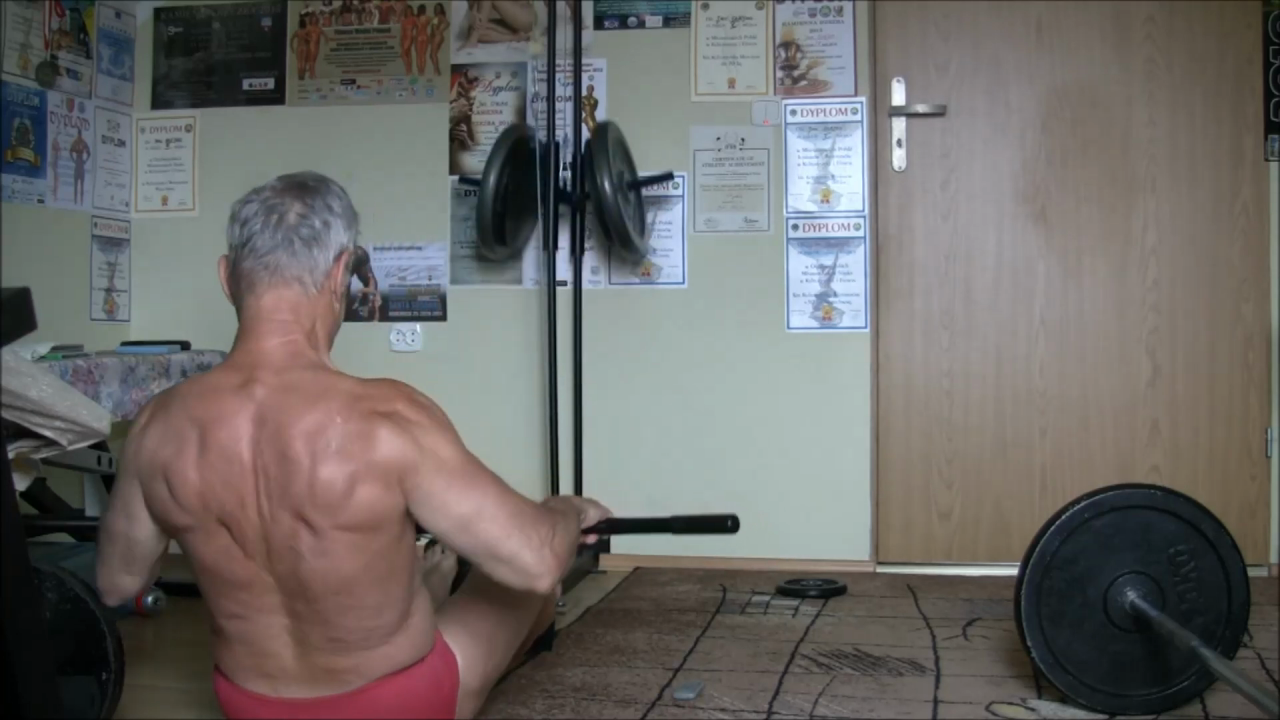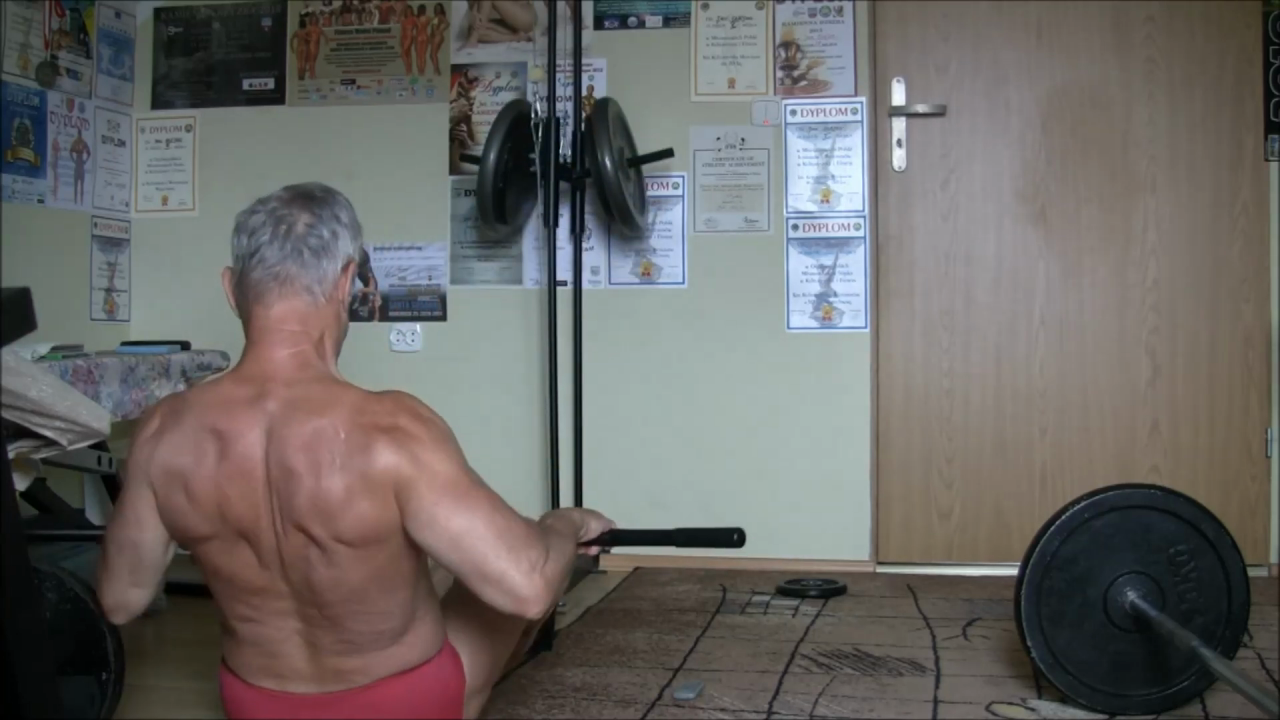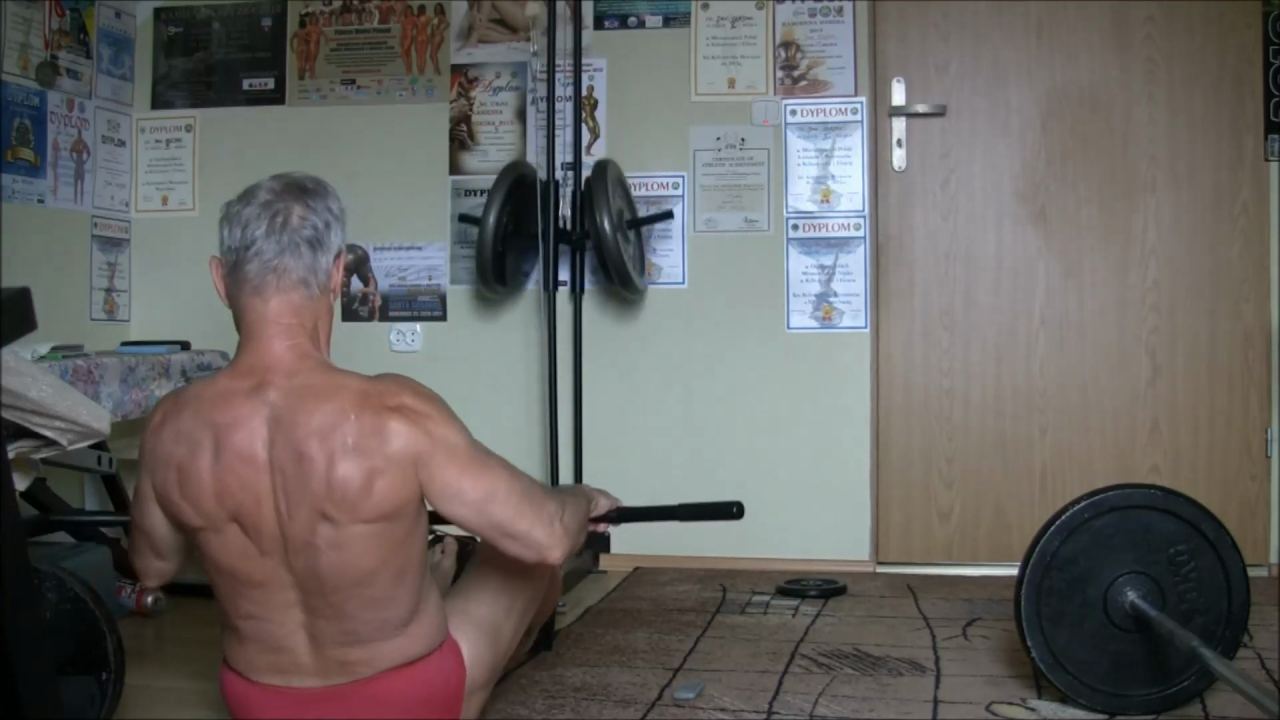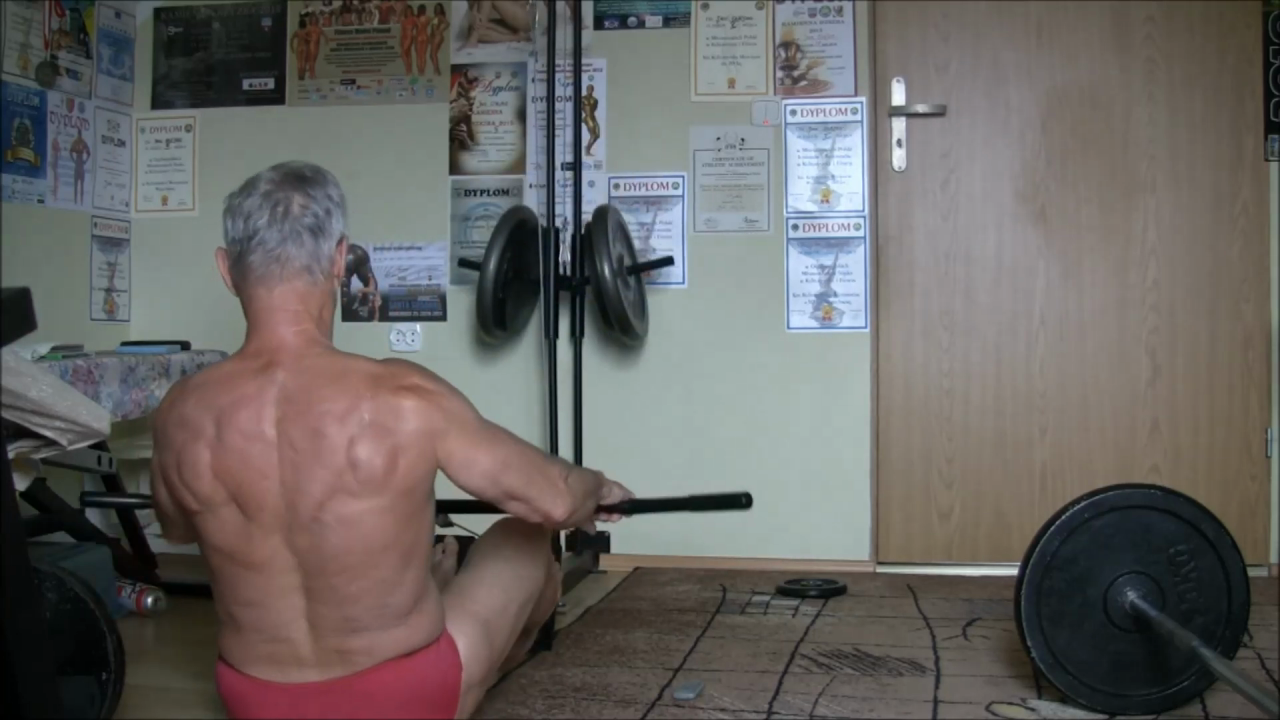
dt=0.3s
person 1, frame 1
left shoulder: (160, 425)
right shoulder: (386, 421)
left elbow: (116, 581)
right elbow: (537, 564)
right wrist: (570, 512)
right knee: (529, 578)
person 1, frame 2
left shoulder: (167, 432)
right shoulder: (390, 433)
left elbow: (120, 599)
right elbow: (527, 588)
right wrist: (567, 525)
right knee: (535, 571)
person 1, frame 3
left shoulder: (172, 426)
right shoulder: (392, 416)
left elbow: (152, 569)
right elbow: (547, 537)
right wrist: (583, 500)
right knee: (525, 551)
person 1, frame 4
left shoulder: (183, 412)
right shoulder: (403, 400)
right elbow: (553, 500)
right wrist: (597, 487)
right knee: (524, 543)
right ankle: (498, 663)
